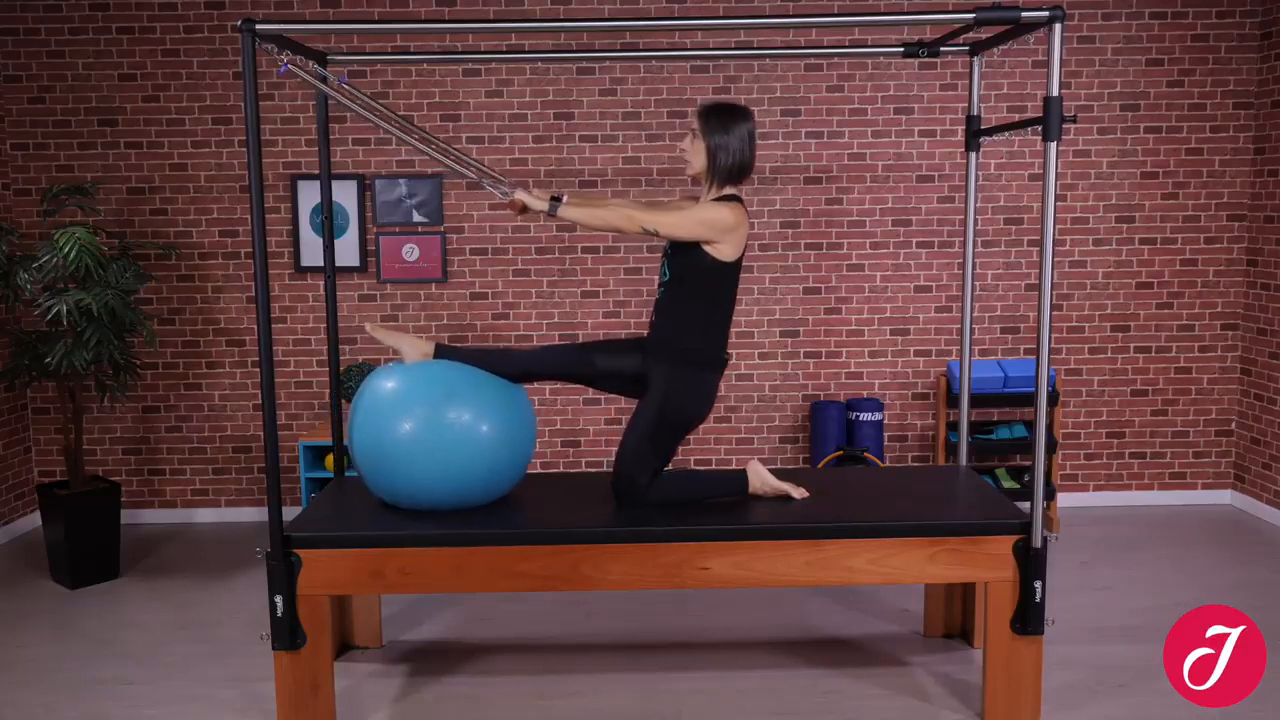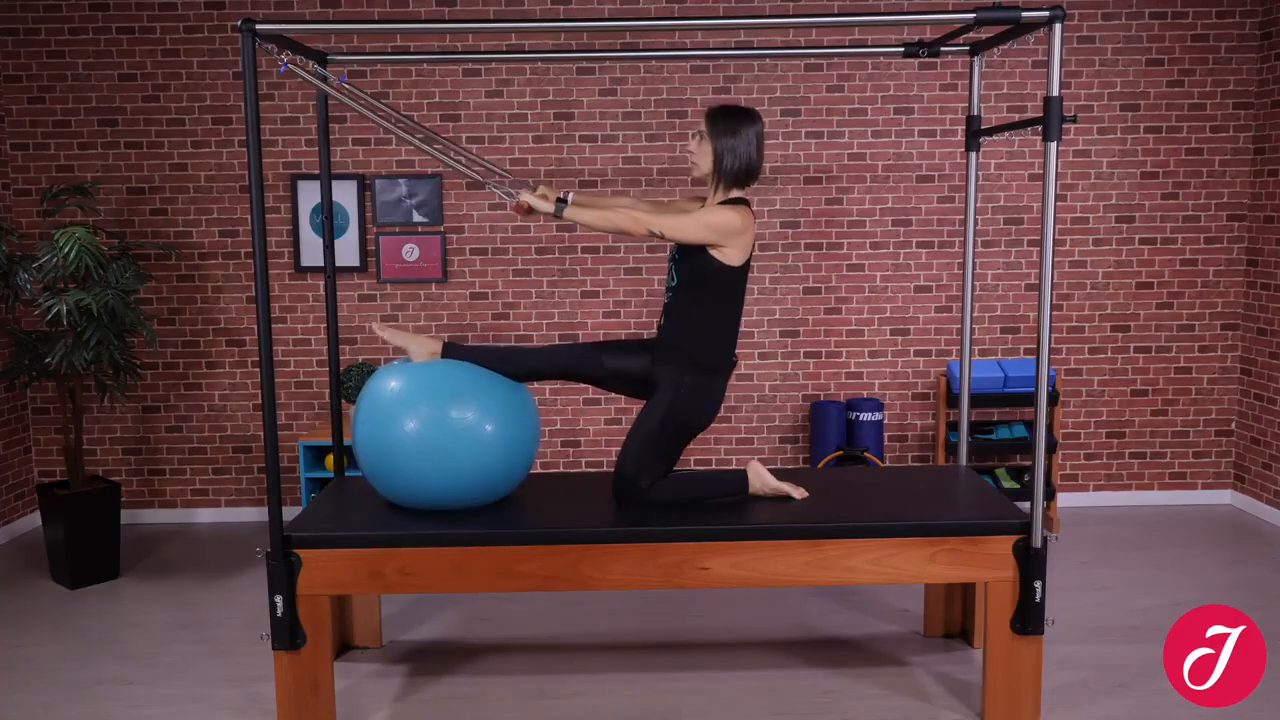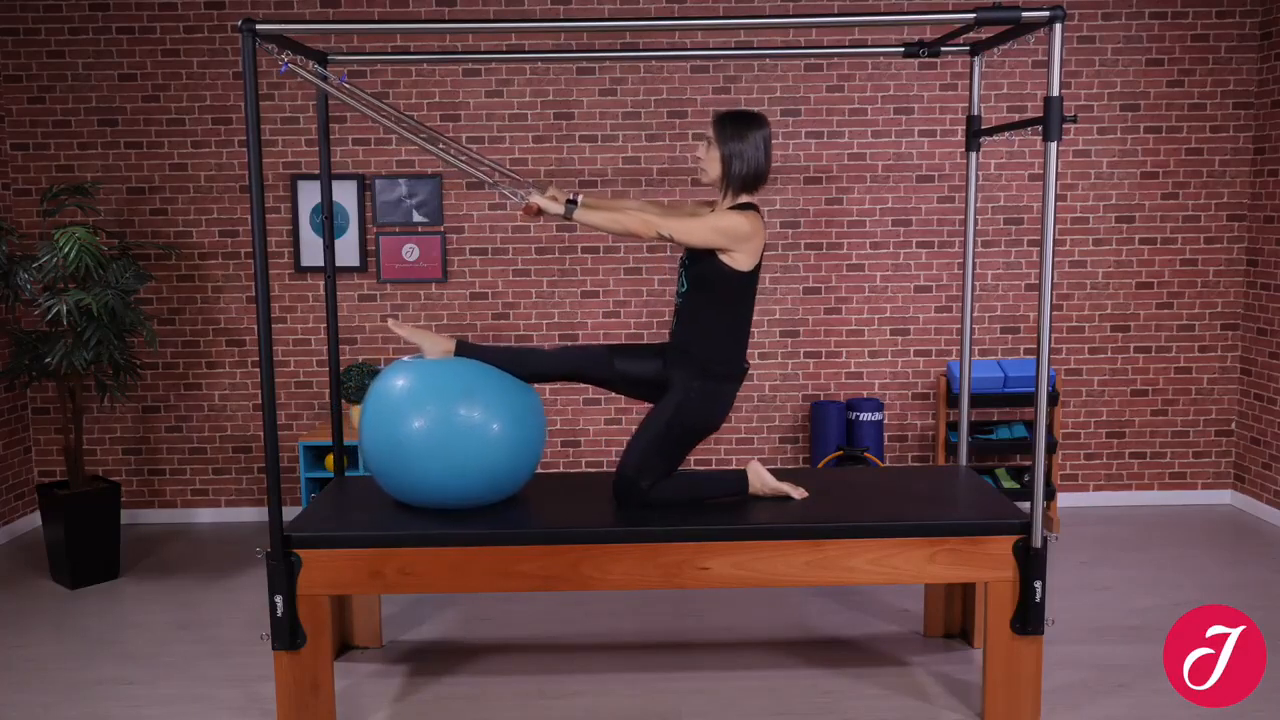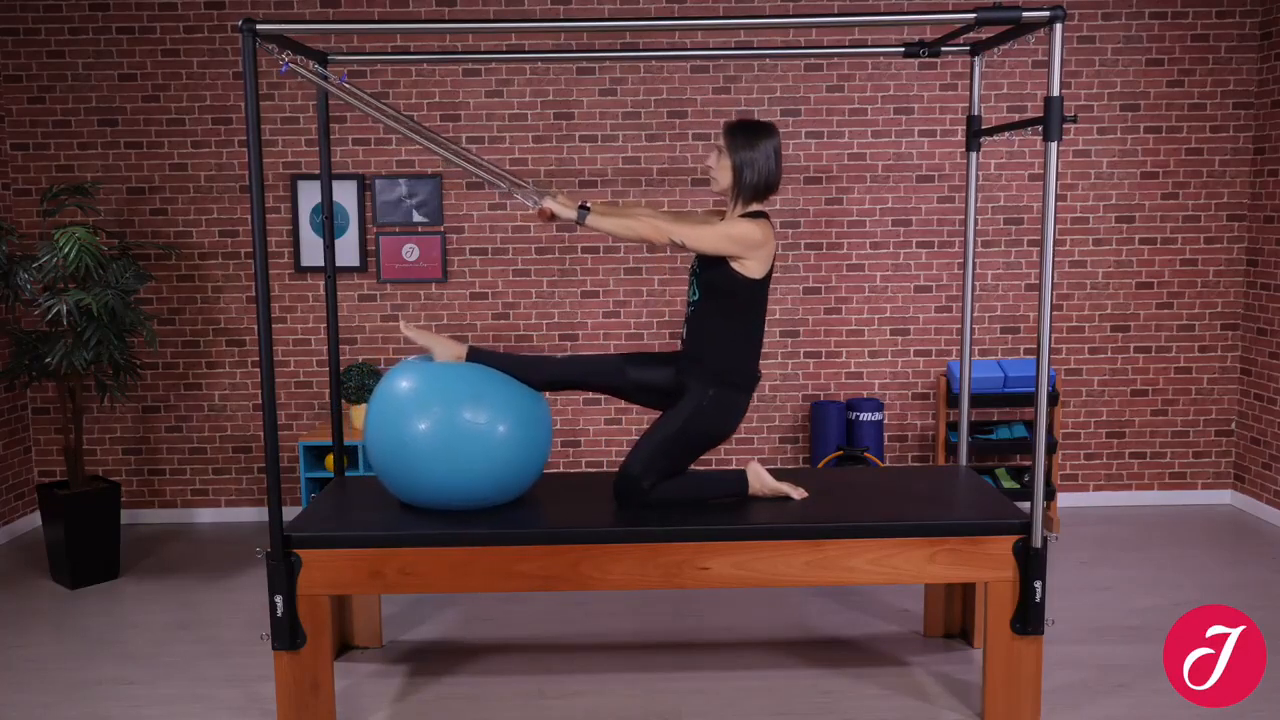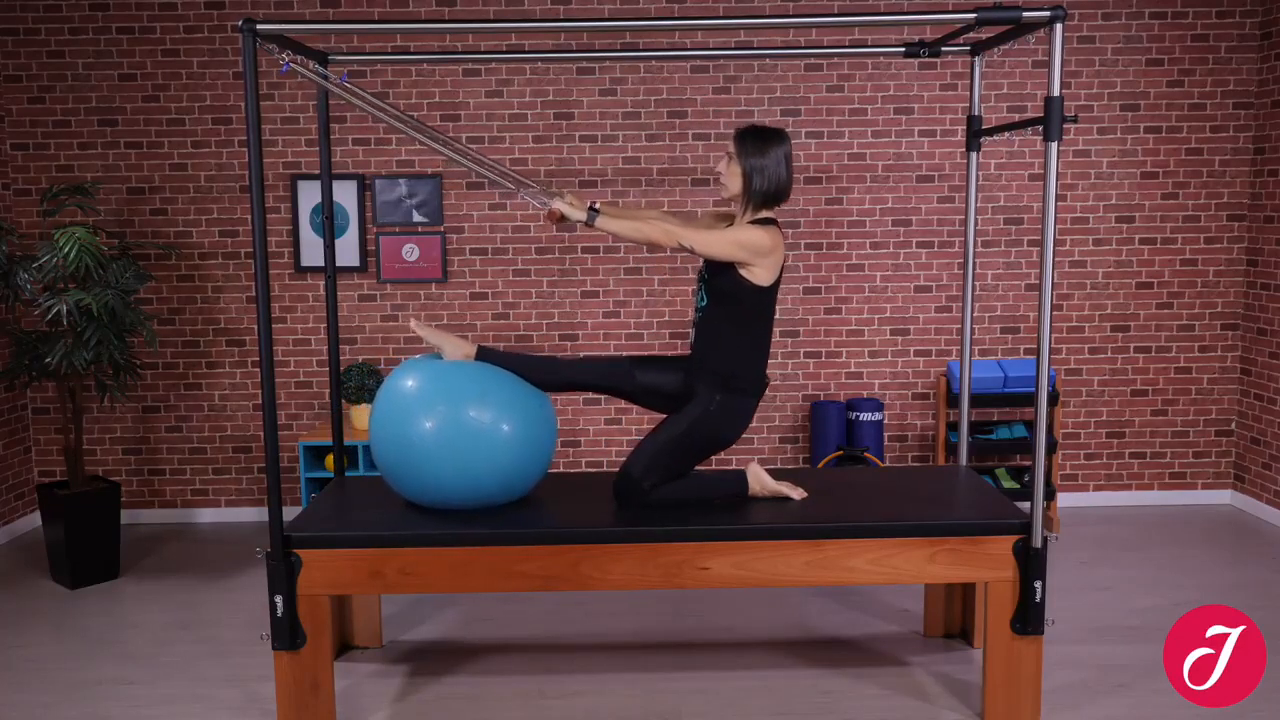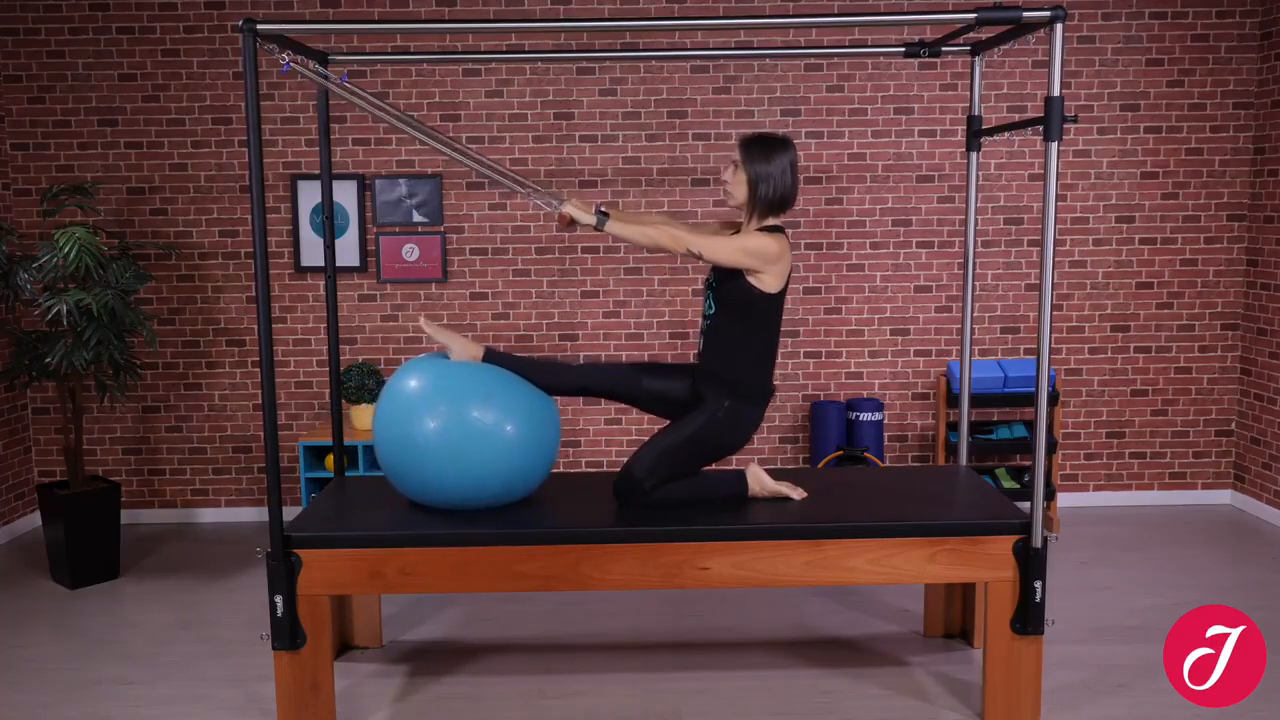
dt=0.4s
person 1, frame 1
left shoulder: (726, 216)
right shoulder: (702, 207)
left elbow: (629, 222)
right elbow: (631, 206)
left wrist: (548, 208)
right wrist: (558, 200)
left hip: (688, 373)
right hip: (660, 355)
left knee: (631, 487)
right knee: (556, 361)
left ankle: (749, 481)
right ankle: (431, 354)
person 1, frame 2
left shoulder: (732, 220)
right shoulder: (708, 208)
left elbow: (635, 224)
right elbow: (637, 205)
left wrist: (555, 209)
right wrist: (564, 198)
left hip: (696, 377)
right hip: (669, 357)
left knee: (632, 488)
right knee: (564, 360)
left ankle: (749, 481)
right ankle: (439, 352)
person 1, frame 3
left shoulder: (742, 224)
right shoulder: (718, 212)
left elbow: (645, 227)
right elbow: (646, 208)
left wrist: (565, 211)
right wrist: (574, 200)
left hip: (707, 382)
right hip: (680, 362)
left knee: (632, 488)
right knee: (572, 362)
left ankle: (748, 481)
right ankle: (452, 349)
person 1, frame 4
left shoulder: (753, 233)
right shoulder: (727, 221)
left elbow: (657, 233)
right elbow: (658, 218)
left wrist: (578, 217)
right wrist: (583, 207)
left hip: (719, 391)
right hip: (690, 371)
left knee: (633, 488)
right knee: (579, 371)
left ankle: (749, 482)
right ankle: (462, 355)
person 1, frame 5
left shoulder: (762, 239)
right shoulder: (735, 224)
left elbow: (666, 237)
right elbow: (665, 220)
left wrist: (588, 218)
right wrist: (591, 209)
left hip: (726, 396)
right hip: (699, 375)
left knee: (632, 489)
left ankle: (748, 483)
right ankle: (471, 355)
person 1, frame 6
left shoulder: (769, 247)
right shoulder: (742, 234)
left elbow: (673, 242)
right elbow: (671, 226)
left wrist: (597, 221)
right wrist: (598, 214)
left hip: (734, 404)
right hip: (706, 384)
left knee: (632, 489)
left ankle: (747, 484)
right ankle: (478, 356)
